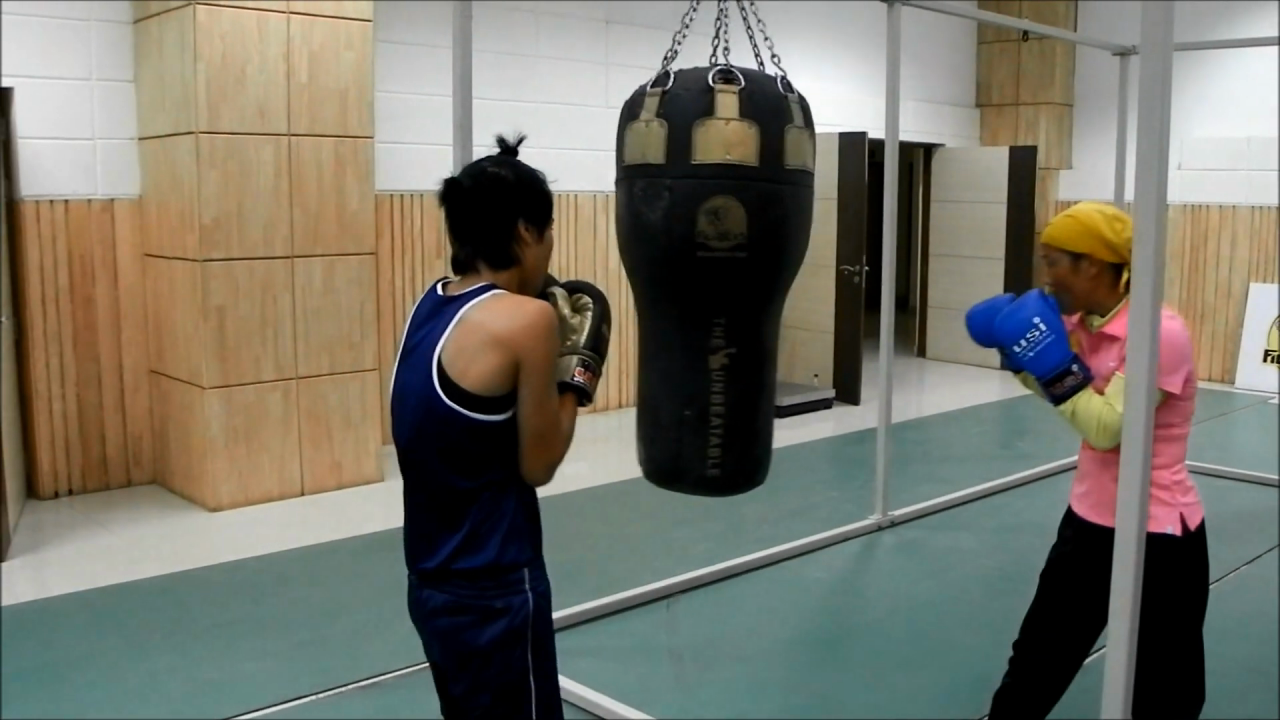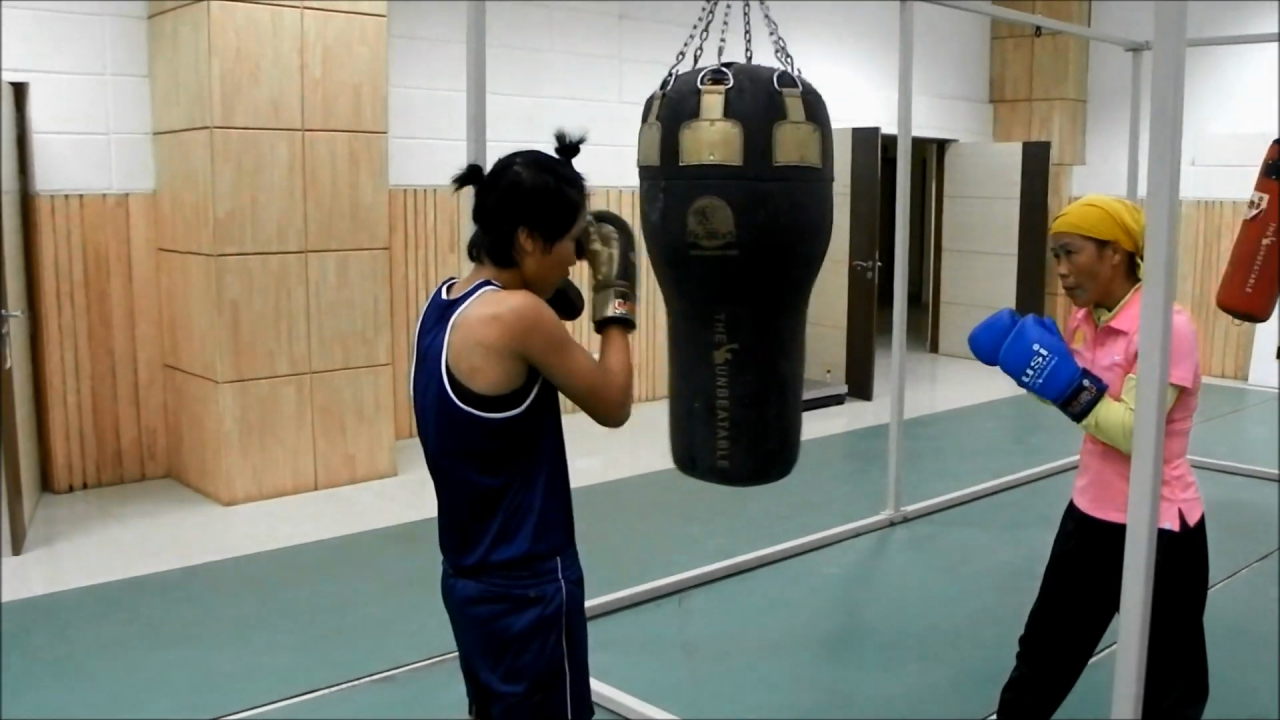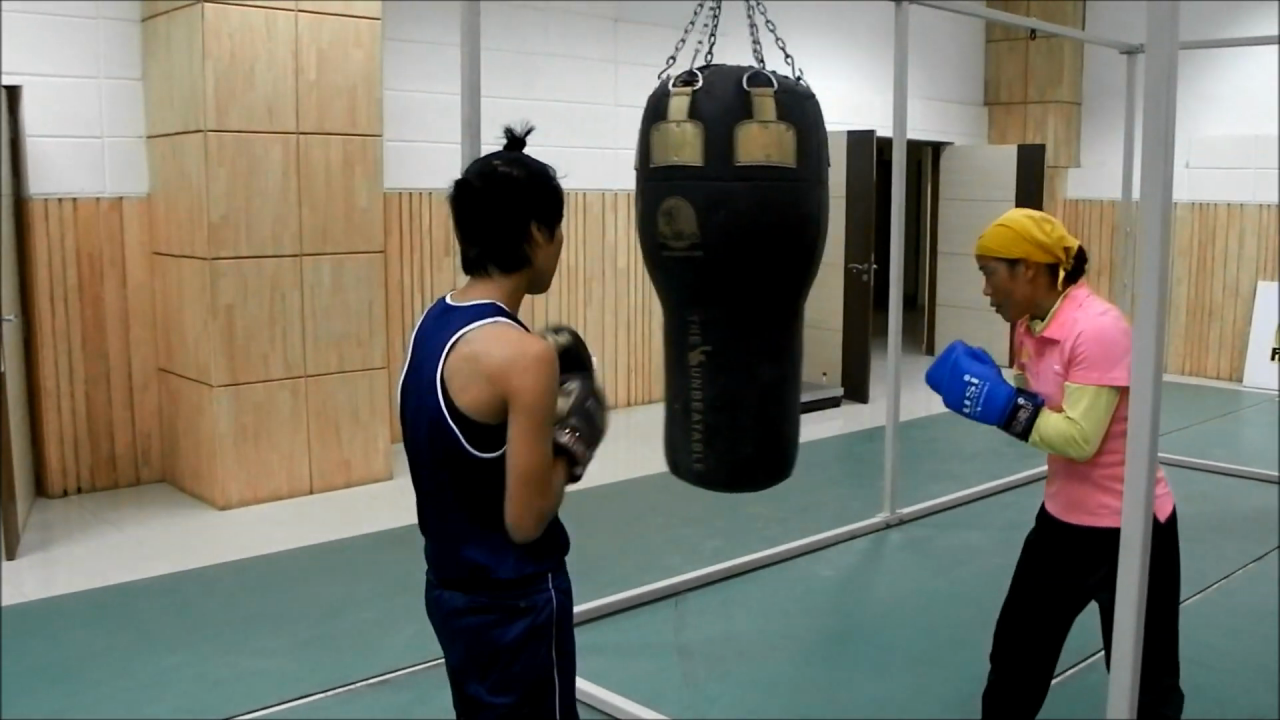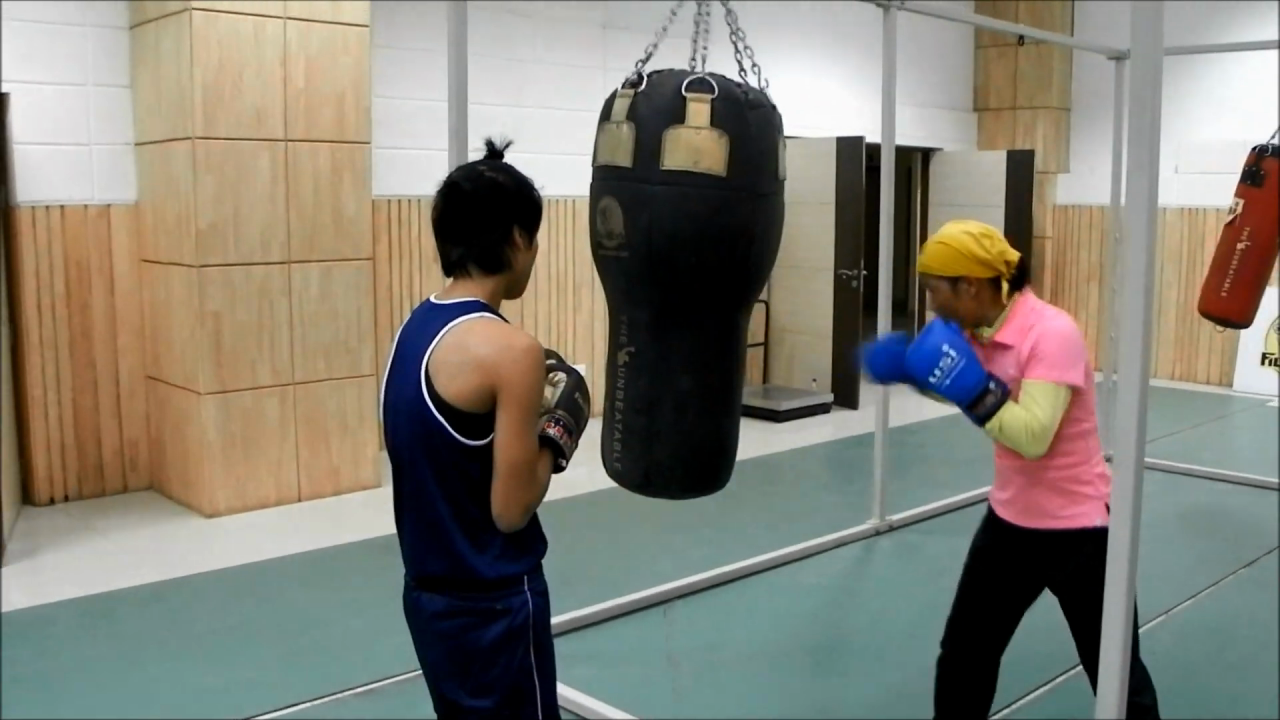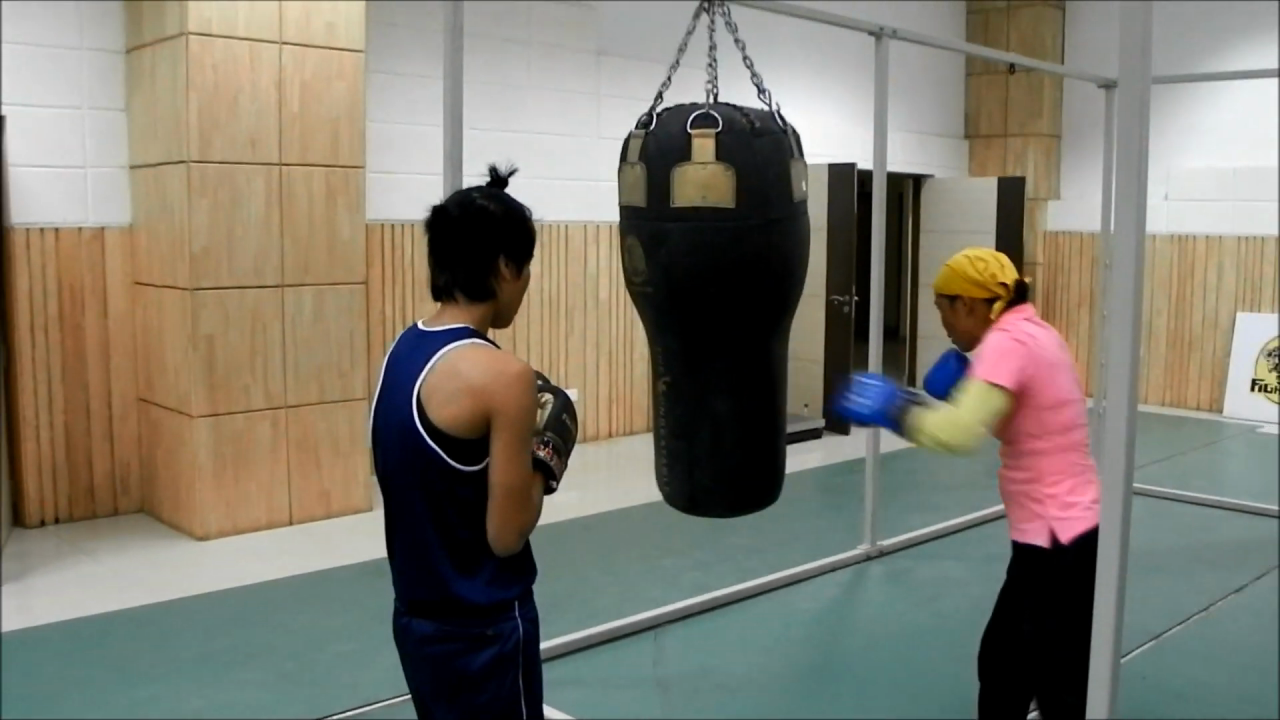
dt=1s
person 1, frame 1
left shoulder: (432, 305)
right shoulder: (525, 318)
right elbow: (537, 465)
right wrist: (580, 358)
left hip: (434, 581)
right hip: (494, 593)
person 1, frame 2
left shoulder: (445, 304)
right shoulder: (516, 315)
right elbow: (612, 405)
right wrist: (616, 293)
left hip: (471, 574)
right hip: (527, 583)
person 1, frame 3
left shoulder: (438, 318)
right shoulder: (519, 353)
right elbow: (525, 520)
right wrist: (573, 437)
left hip: (453, 584)
right hip: (513, 599)
person 1, frame 4
left shoulder: (416, 327)
right shoulder: (509, 350)
right elbow: (512, 509)
right wrist: (558, 430)
left hip: (430, 591)
right hip: (492, 604)
person 1, frame 5
left shoulder: (402, 352)
right shoulder: (502, 376)
right elbow: (507, 534)
right wrist: (547, 455)
left hip: (418, 616)
right hip: (482, 628)
person 2, frame 1
left shoulder: (1161, 332)
right shoulder: (1080, 322)
left elbow: (1105, 429)
right elbow: (1058, 396)
left wrist: (1051, 358)
right wrist: (1017, 346)
left hip: (1157, 538)
right hip: (1089, 522)
right knee: (1036, 657)
person 2, frame 2
left shoulder: (1167, 326)
right shoulder: (1085, 318)
left elbow: (1134, 433)
left wrist: (1065, 382)
right wrist: (1029, 364)
left hip: (1157, 532)
right hip: (1090, 516)
right knee: (1044, 649)
person 2, frame 3
left shoulder: (1098, 328)
right shoulder: (1030, 328)
left elbow: (1080, 439)
left wrist: (1000, 403)
right wrist: (978, 387)
left hip: (1128, 530)
right hip: (1063, 519)
right knee: (1016, 650)
person 2, frame 4
left shoulder: (1053, 333)
right shoulder: (973, 331)
left elbow: (1031, 438)
right elbow: (940, 371)
left wrist: (968, 385)
right wrist: (905, 364)
left hip: (1080, 530)
right hip: (1011, 522)
right knee: (963, 652)
person 2, frame 5
left shoulder: (1010, 344)
right shoulder: (1035, 336)
left elbow: (959, 432)
left wrist: (895, 409)
right wrist: (963, 385)
left hip: (1064, 545)
right hip: (1061, 536)
right knee: (1002, 661)
